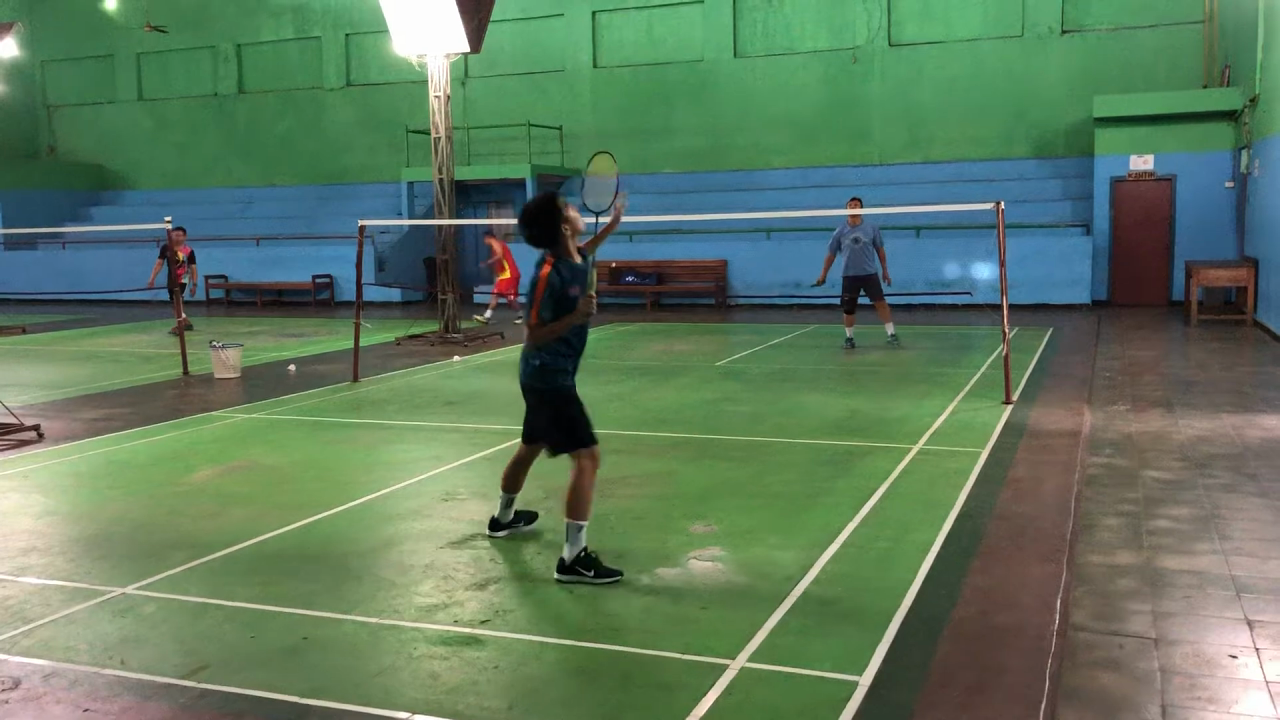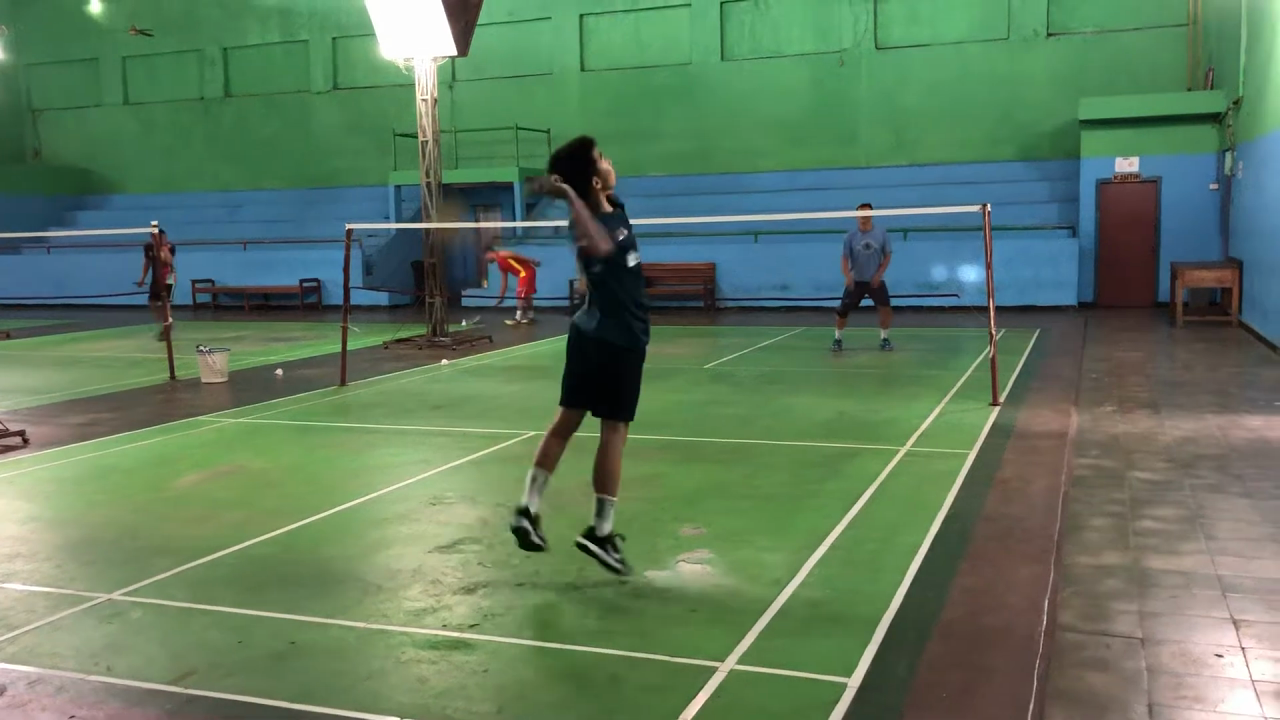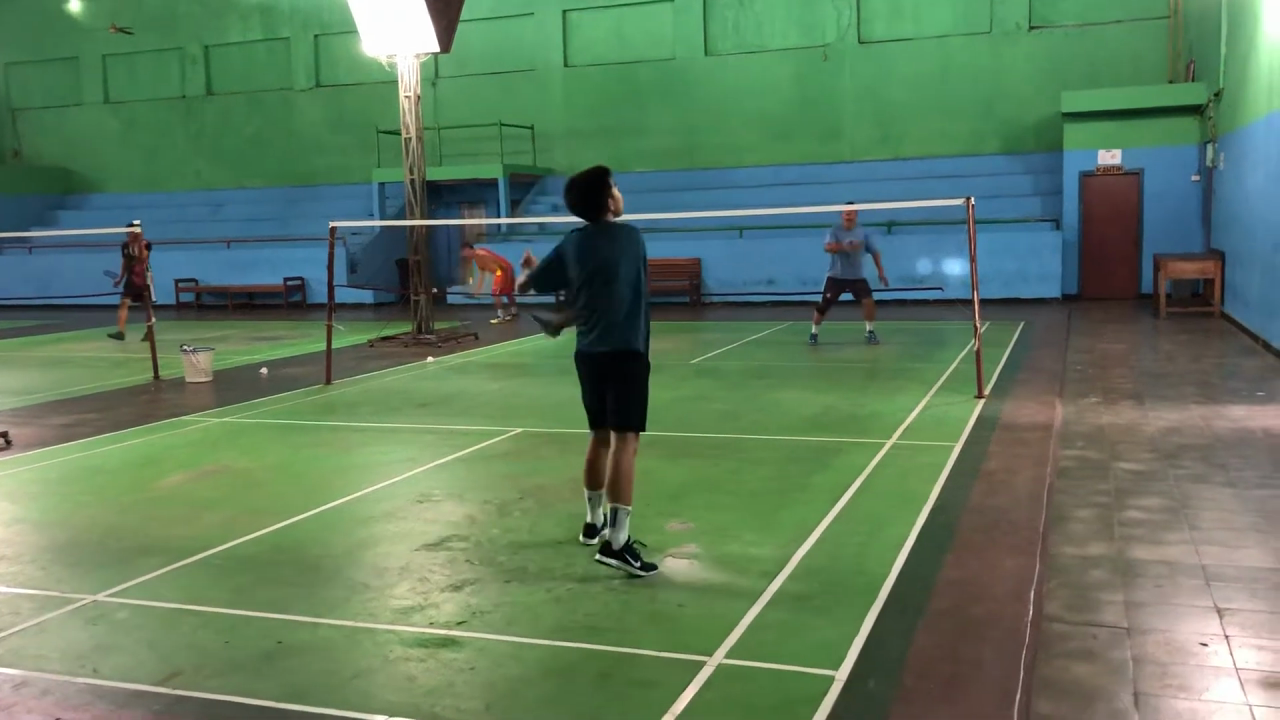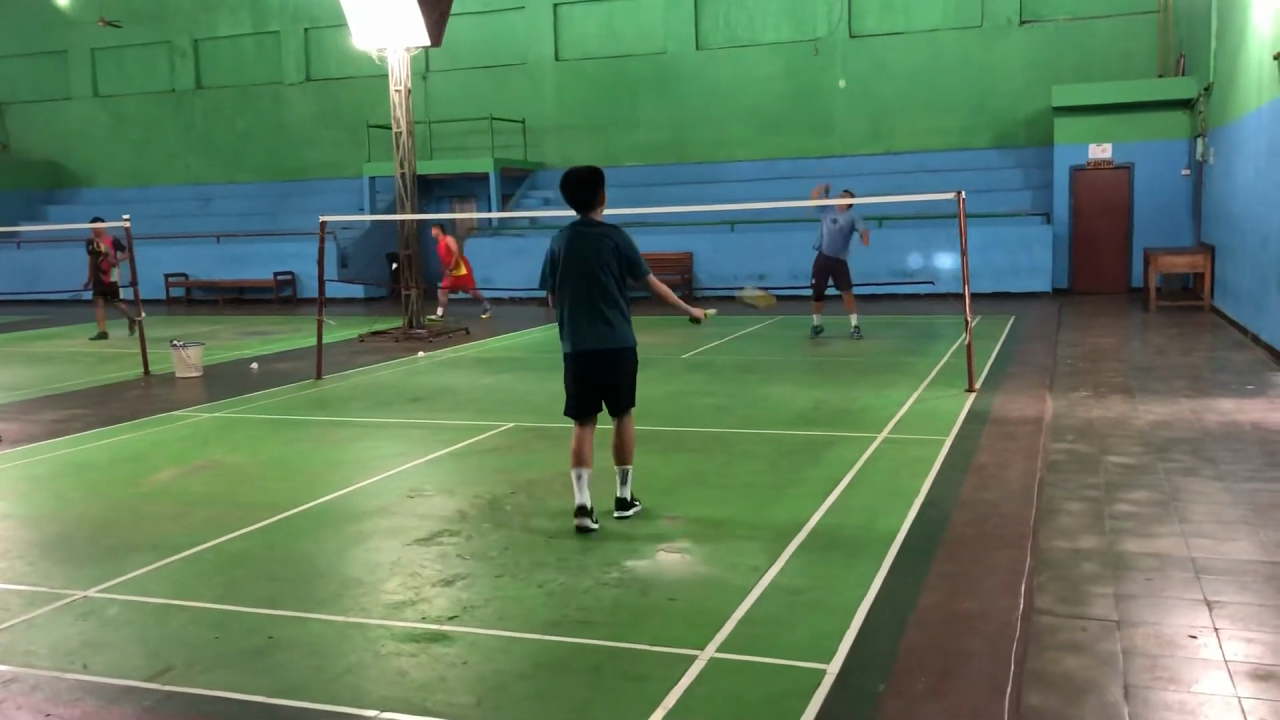
dt=0.5s
person 1, frame 1
left shoulder: (573, 258)
right shoulder: (549, 274)
right elbow: (533, 339)
left wrist: (613, 223)
right wrist: (575, 317)
left hip: (551, 377)
right hip: (547, 379)
left knee: (531, 447)
right knee: (586, 457)
left ankle: (504, 517)
right ankle: (574, 559)
person 1, frame 2
left shoulder: (613, 210)
right shoulder: (593, 223)
right elbow: (599, 247)
right wrist: (570, 196)
left hip: (591, 333)
right hip: (618, 338)
left knee: (567, 419)
right knee: (613, 429)
left ankle: (530, 510)
right ankle: (601, 531)
person 1, frame 3
left shoulder: (570, 245)
right shoulder: (631, 236)
left elbow: (524, 287)
left wrist: (530, 269)
left hip: (590, 352)
right hip: (627, 350)
left knee: (600, 436)
right knee: (626, 441)
left ankle: (593, 522)
right ankle: (617, 542)
person 1, frame 4
left shoulder: (559, 241)
right shoulder: (615, 237)
left elbow: (552, 300)
right elbow: (651, 283)
right wrist: (690, 310)
left hip: (577, 347)
right hip: (618, 344)
left knee: (583, 426)
right knee: (623, 418)
left ankle: (582, 505)
right ankle: (623, 497)
